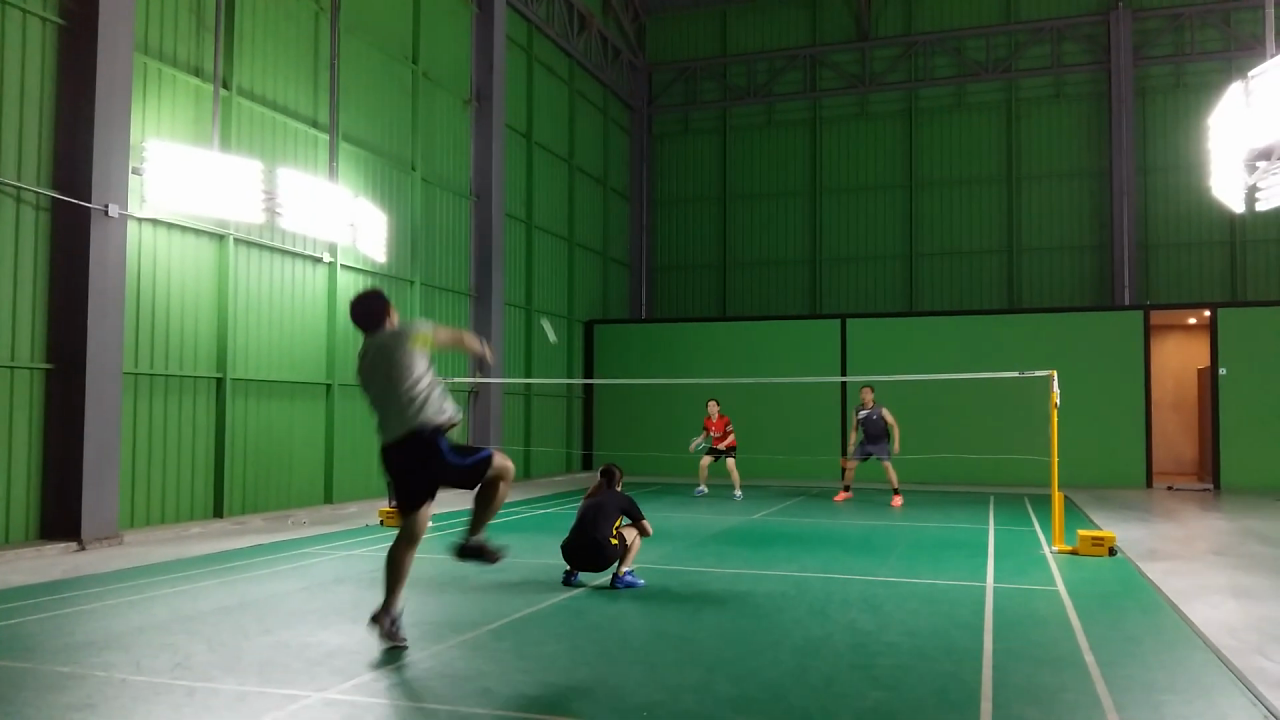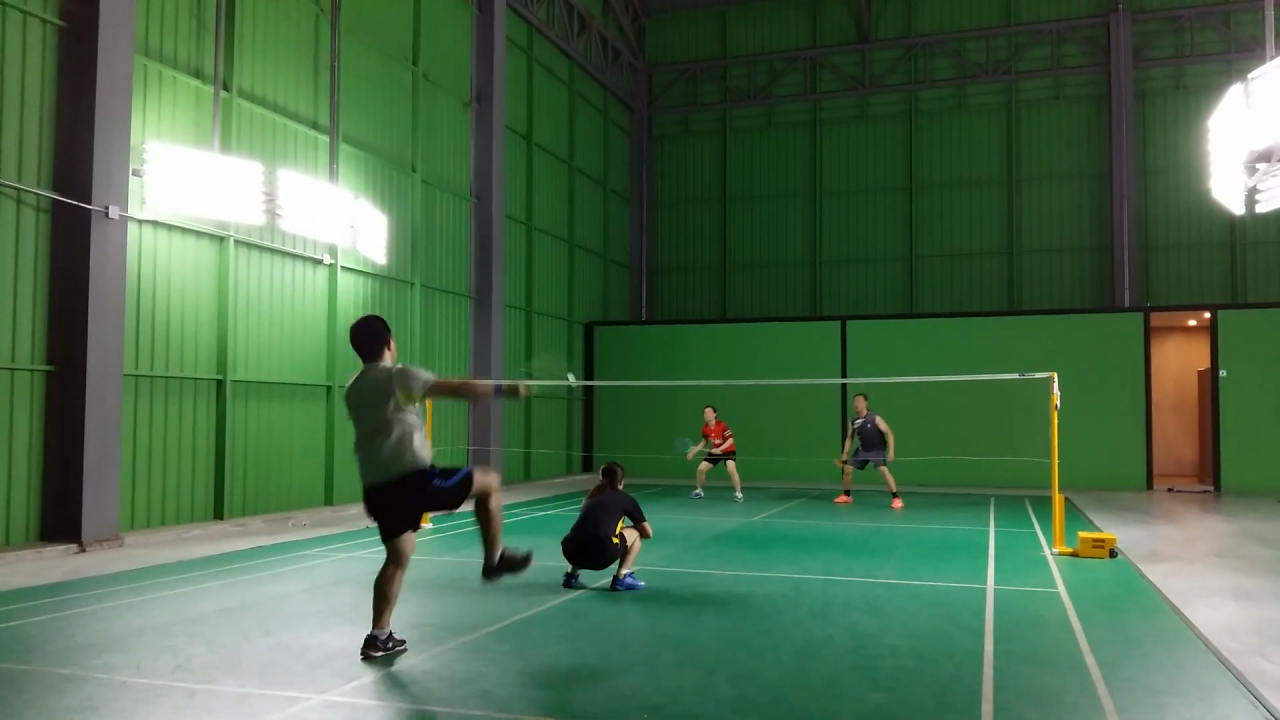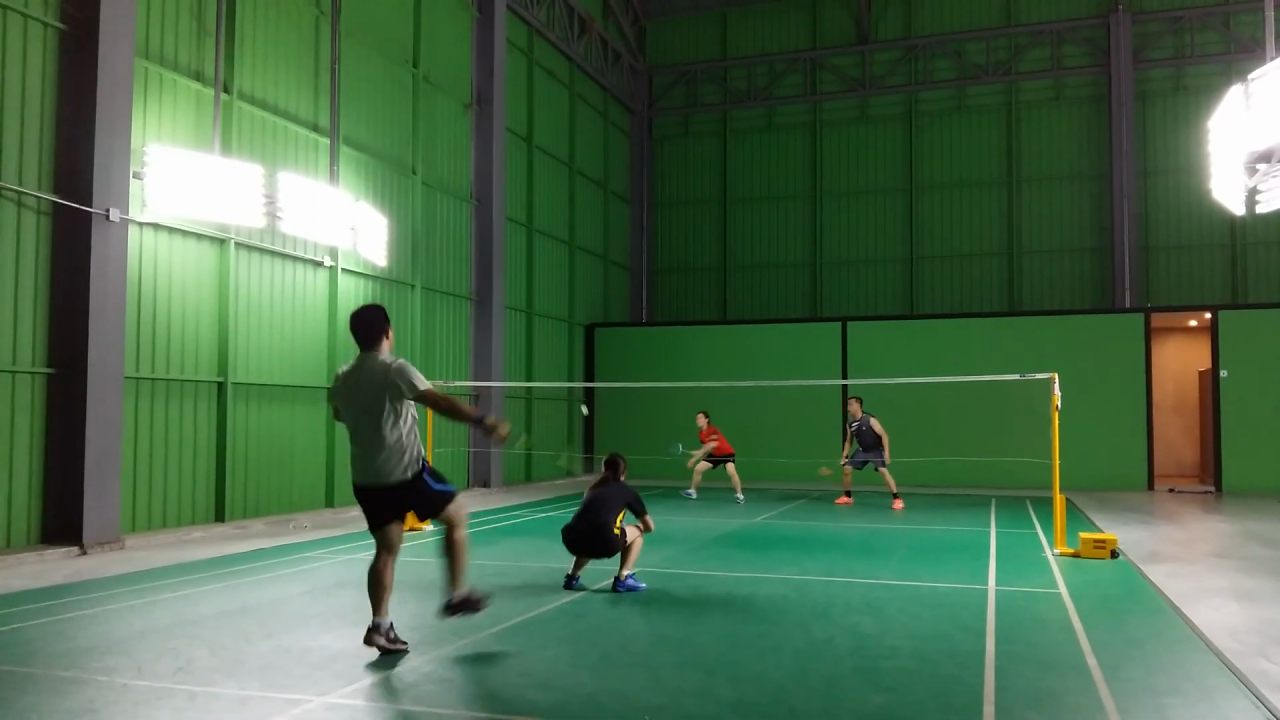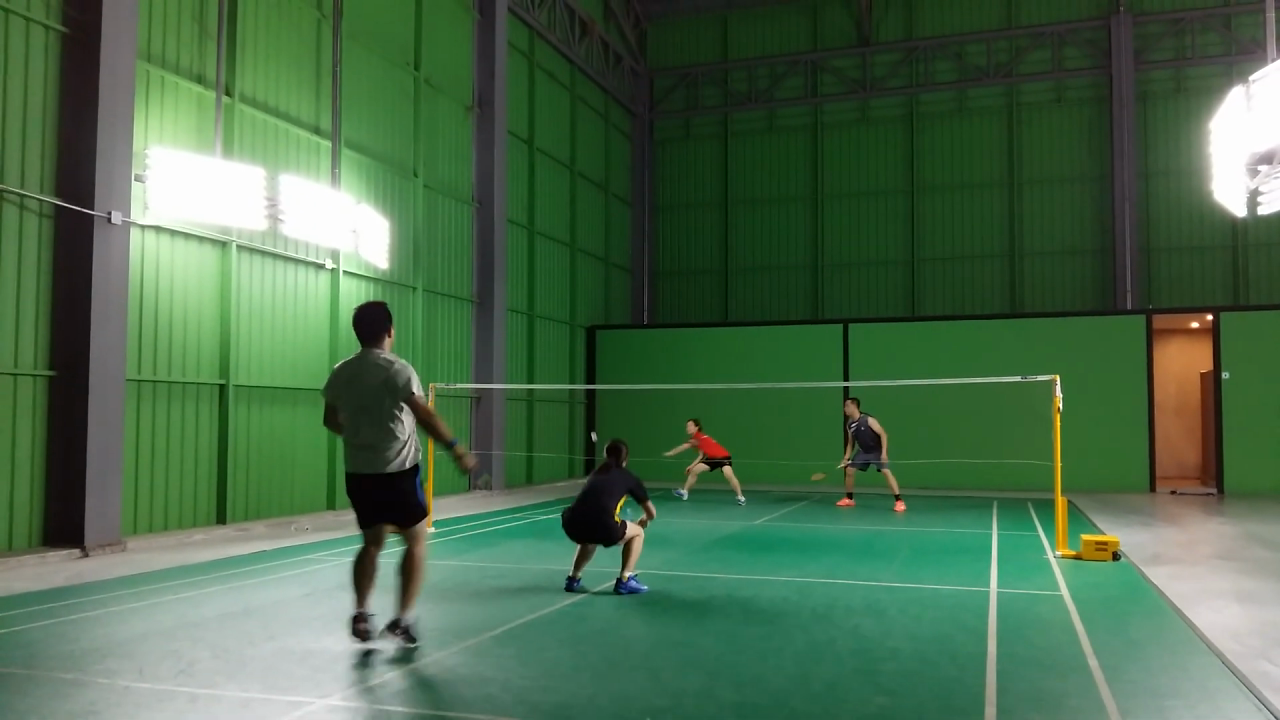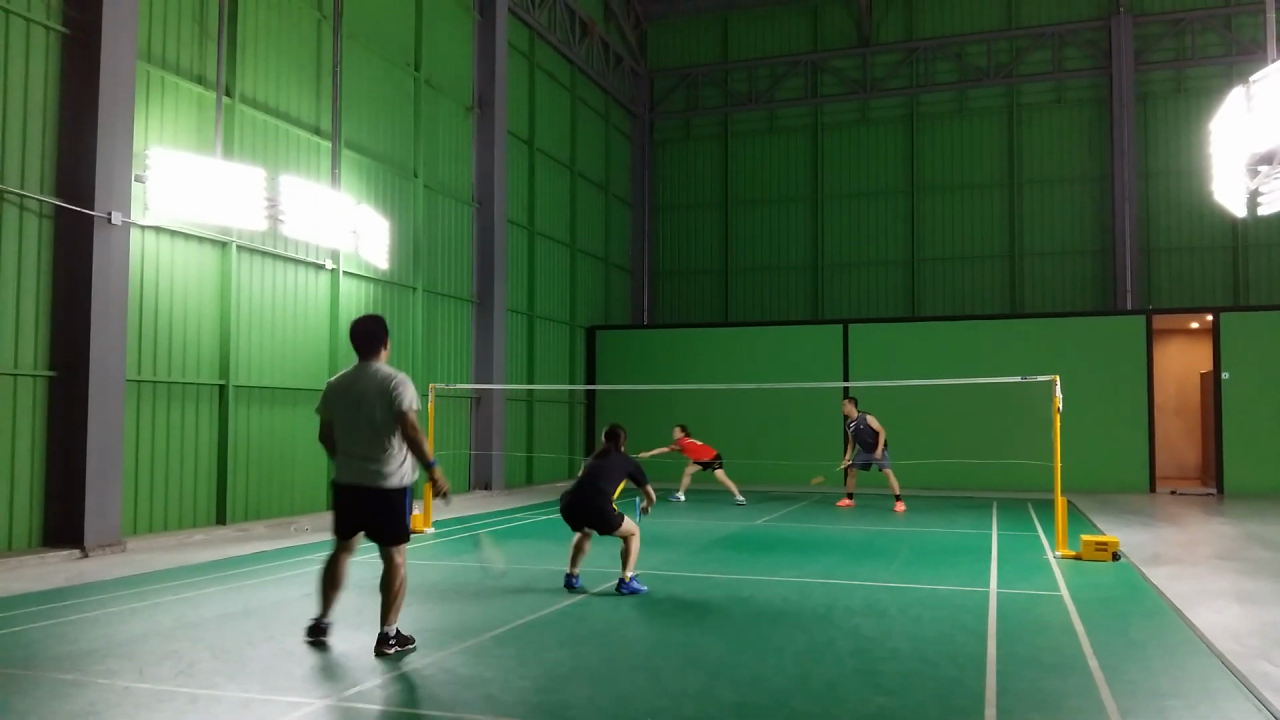
dt=0.1s
person 1, frame 1
left shoulder: (364, 361)
right shoulder: (405, 335)
right elbow: (456, 337)
right wrist: (480, 347)
left hip: (395, 451)
right hip: (425, 439)
left knee: (412, 531)
right knee: (502, 469)
left ankle: (389, 615)
right ankle: (474, 538)
person 1, frame 2
left shoulder: (353, 390)
right shoulder: (398, 376)
right elbow: (457, 389)
right wrist: (503, 389)
left hip: (376, 486)
right hip: (410, 476)
left knee: (398, 557)
right knee: (489, 483)
left ankle: (379, 637)
right ankle: (494, 560)
person 1, frame 3
left shoulder: (342, 378)
right shoulder: (396, 370)
right elbow: (441, 403)
right wrist: (483, 421)
left hip: (365, 480)
right hip: (404, 474)
left knee: (386, 550)
right knee: (455, 514)
left ankle: (380, 626)
right ankle: (457, 594)
person 1, frame 4
left shoulder: (340, 373)
right shoulder: (396, 369)
left elbow: (331, 420)
right elbow: (424, 414)
right wrist: (455, 448)
left hip: (357, 470)
right hip: (397, 468)
left knee: (372, 543)
right knee: (415, 542)
left ankle: (361, 616)
right ankle: (402, 620)
person 1, frame 5
left shoulder: (336, 385)
right shoulder: (397, 382)
left elbow: (325, 436)
right elbow: (411, 432)
right wrist: (434, 472)
left hip: (347, 481)
right hip: (389, 483)
left knee: (342, 552)
right knee: (395, 560)
left ankle: (321, 622)
right ankle: (388, 633)
